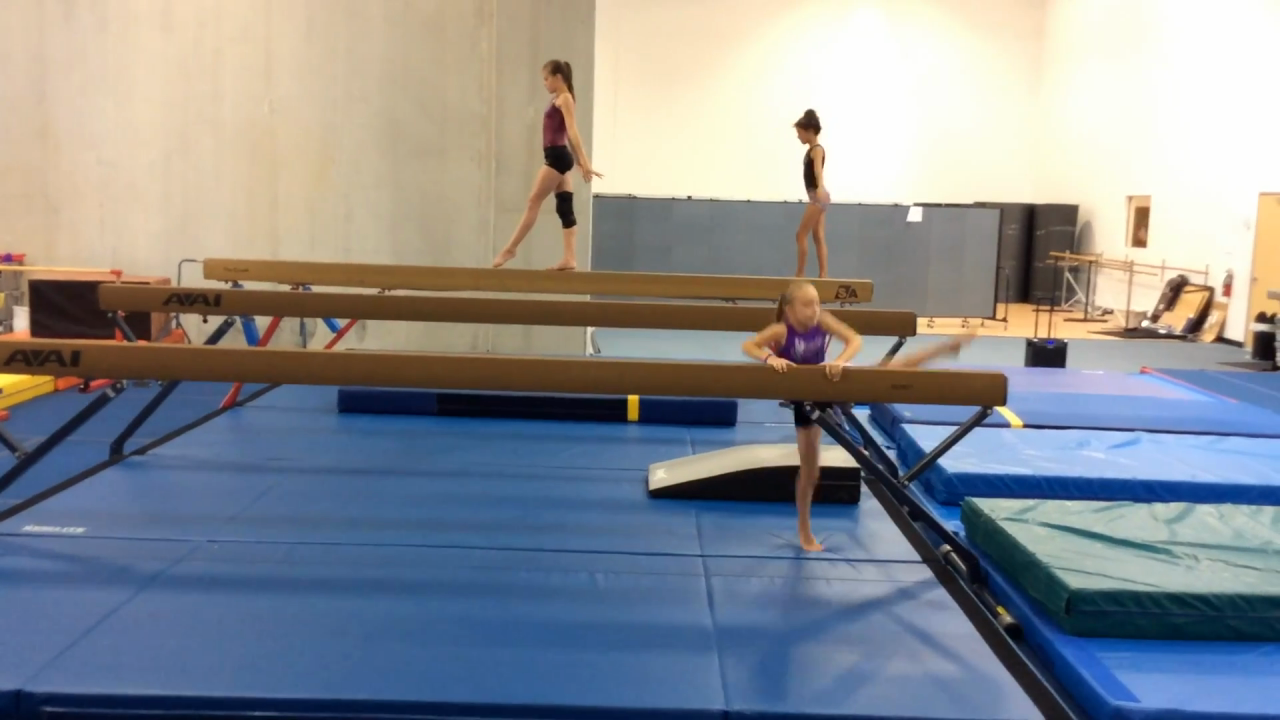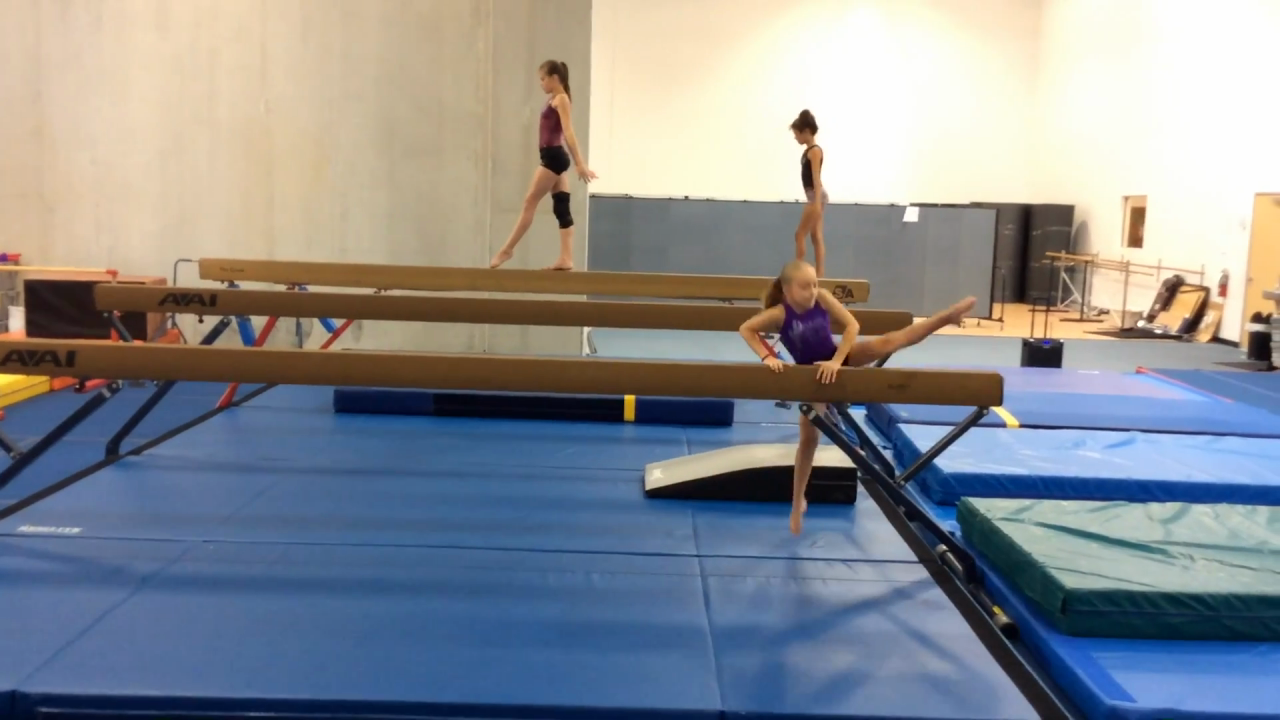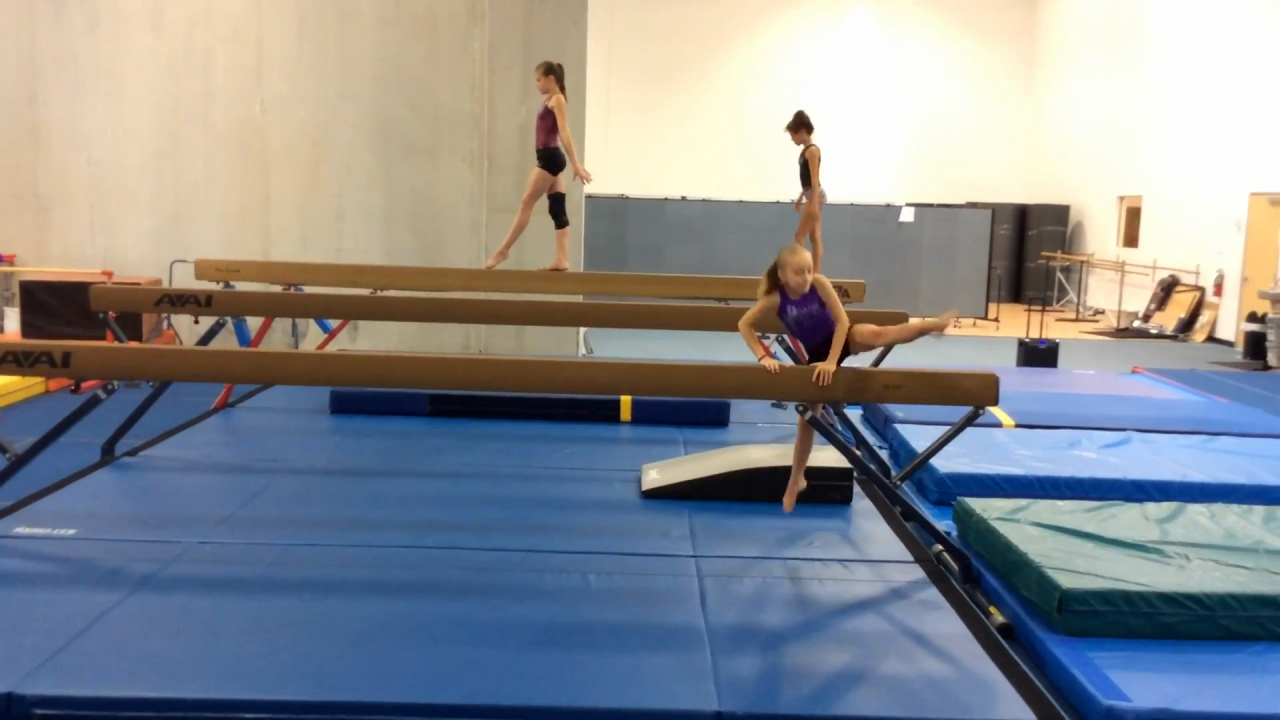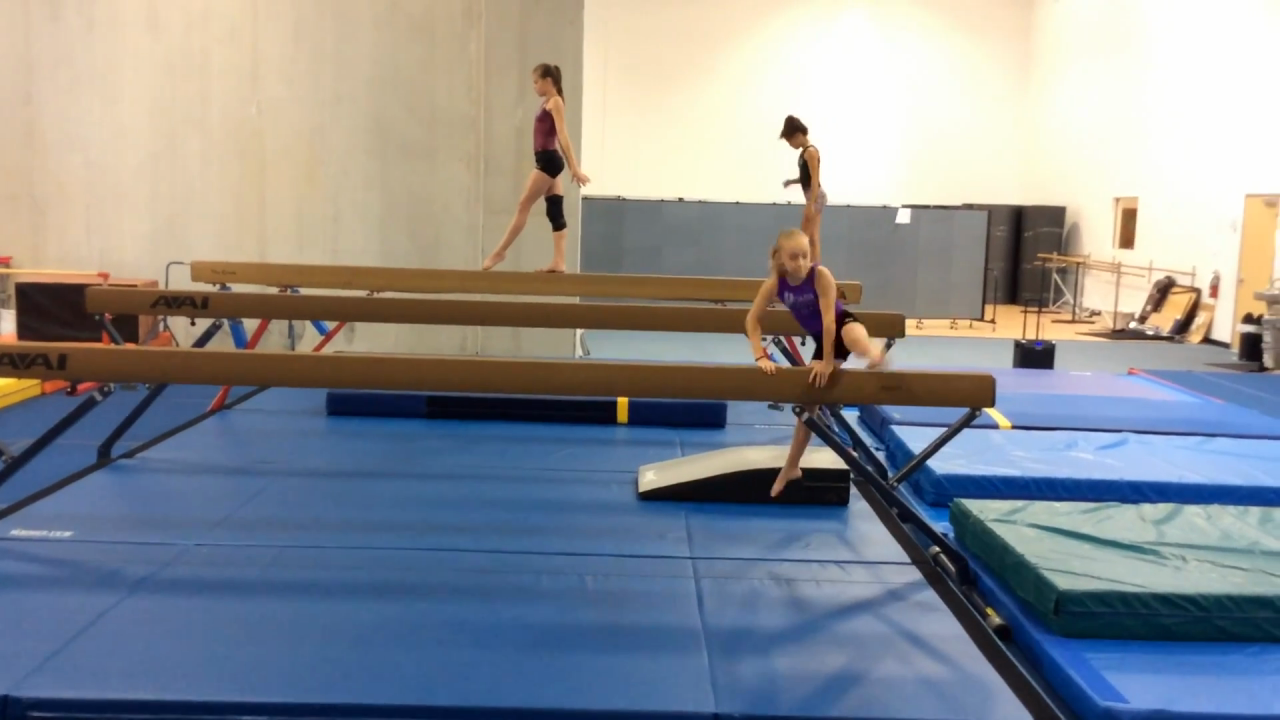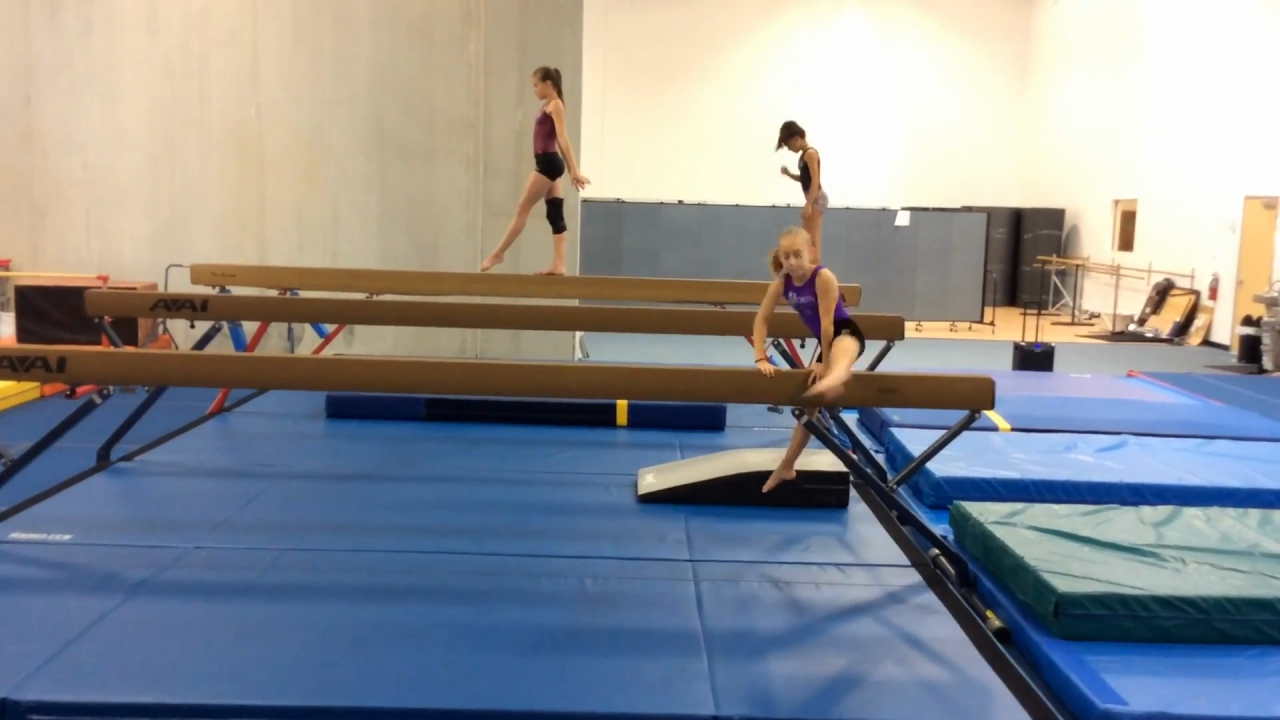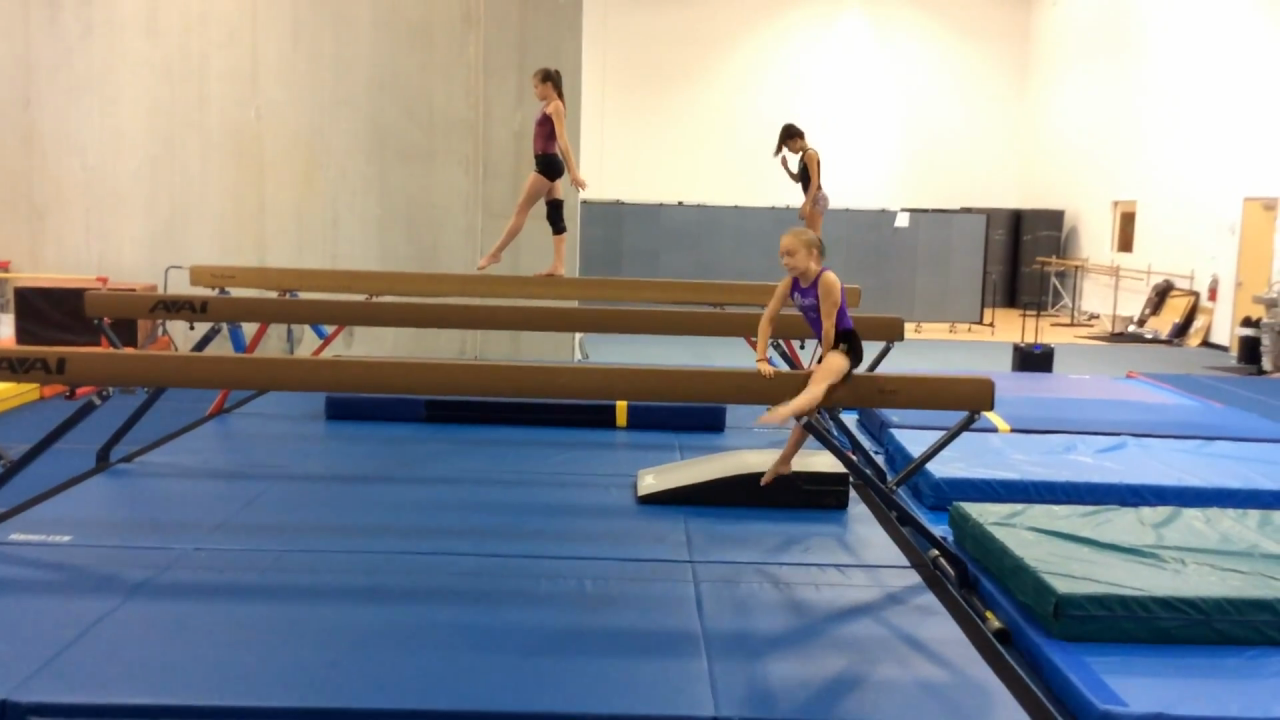
dt=0.1s
person 1, frame 1
left shoulder: (822, 320)
right shoulder: (781, 330)
left elbow: (854, 339)
right elbow: (748, 346)
left wrist: (840, 360)
right wrist: (770, 357)
right hip: (805, 400)
left knee: (890, 370)
right knee: (810, 471)
left ankle: (948, 347)
right ankle: (805, 531)
person 1, frame 2
left shoulder: (823, 300)
right shoulder: (779, 313)
left elbow: (852, 326)
right elbow: (746, 329)
left wrist: (836, 361)
right wrist: (767, 357)
left hip: (836, 361)
right hip: (813, 373)
left knee: (886, 342)
right knee: (808, 441)
left ankle: (946, 316)
right ankle: (798, 503)
person 1, frame 3
left shoulder: (819, 284)
right shoulder: (774, 298)
left elbow: (842, 321)
right elbow: (744, 325)
left wrist: (831, 361)
right wrist: (763, 356)
left hip: (841, 339)
right hip: (816, 355)
left knee: (879, 334)
right knee: (807, 420)
left ankle: (929, 325)
right ankle: (796, 480)
person 1, frame 4
left shoulder: (820, 275)
right shoulder: (775, 283)
left elbow: (828, 318)
right elbow: (752, 320)
left wrist: (827, 360)
right wrist: (761, 357)
left hip: (842, 327)
right hip: (823, 341)
left knee: (852, 332)
right knee: (809, 407)
left ankle: (875, 355)
right ankle: (791, 467)
person 1, frame 5
left shoulder: (824, 277)
right shoulder: (782, 283)
left elbow: (828, 322)
right elbow: (761, 320)
left wrist: (824, 363)
right wrist: (761, 358)
left hip: (845, 334)
right hip: (826, 342)
left knee: (840, 353)
left ankle: (832, 381)
right ankle: (786, 467)
person 1, frame 6
left shoulder: (827, 280)
right shoulder: (790, 283)
left elbow: (829, 326)
right elbow: (767, 319)
left wrist: (823, 365)
right wrist: (762, 358)
left hip: (845, 343)
right hip: (830, 349)
left knee: (817, 384)
right knee: (811, 409)
left ankle: (788, 409)
right ankle: (784, 462)
person 2, frame 1
left shoulder: (564, 98)
right shoulder: (558, 100)
left elbow: (572, 132)
left wrist: (585, 163)
right wrist: (580, 163)
left hip: (557, 156)
right hip: (558, 156)
left knee: (533, 202)
right knee: (564, 208)
left ankle: (510, 249)
right ankle: (569, 259)
person 2, frame 2
left shoulder: (561, 99)
right shoulder: (554, 100)
left elbow: (568, 133)
left wrist: (580, 165)
right wrist: (579, 164)
left hip: (553, 156)
right hip: (553, 156)
left knee: (530, 202)
right knee: (561, 209)
left ankle: (507, 250)
right ankle: (565, 258)
person 2, frame 3
left shoulder: (557, 100)
right shoulder: (550, 101)
left elbow: (564, 134)
left wrist: (576, 165)
right wrist: (575, 164)
left hip: (550, 157)
right hip: (549, 157)
left knee: (526, 203)
right knee: (557, 209)
left ankle: (503, 250)
right ankle: (561, 259)
person 2, frame 4
left shoulder: (555, 102)
right shoulder: (548, 103)
left elbow: (563, 136)
left wrist: (575, 168)
right wrist: (572, 167)
left hip: (548, 160)
right hip: (548, 160)
left knee: (523, 205)
right knee: (554, 212)
left ankle: (499, 252)
right ankle: (558, 261)
person 2, frame 5
left shoulder: (555, 105)
right shoulder: (548, 106)
left elbow: (563, 139)
left wrist: (575, 170)
right wrist: (572, 170)
left hip: (548, 162)
right hip: (548, 163)
left knee: (523, 208)
right knee: (555, 214)
left ankle: (498, 253)
right ankle: (558, 264)
person 2, frame 6
left shoulder: (555, 106)
right shoulder: (548, 107)
left elbow: (563, 140)
left wrist: (574, 172)
right wrist: (571, 171)
left hip: (548, 163)
right hip: (549, 164)
left knee: (521, 209)
right knee: (555, 215)
left ankle: (496, 253)
right ankle: (557, 265)
